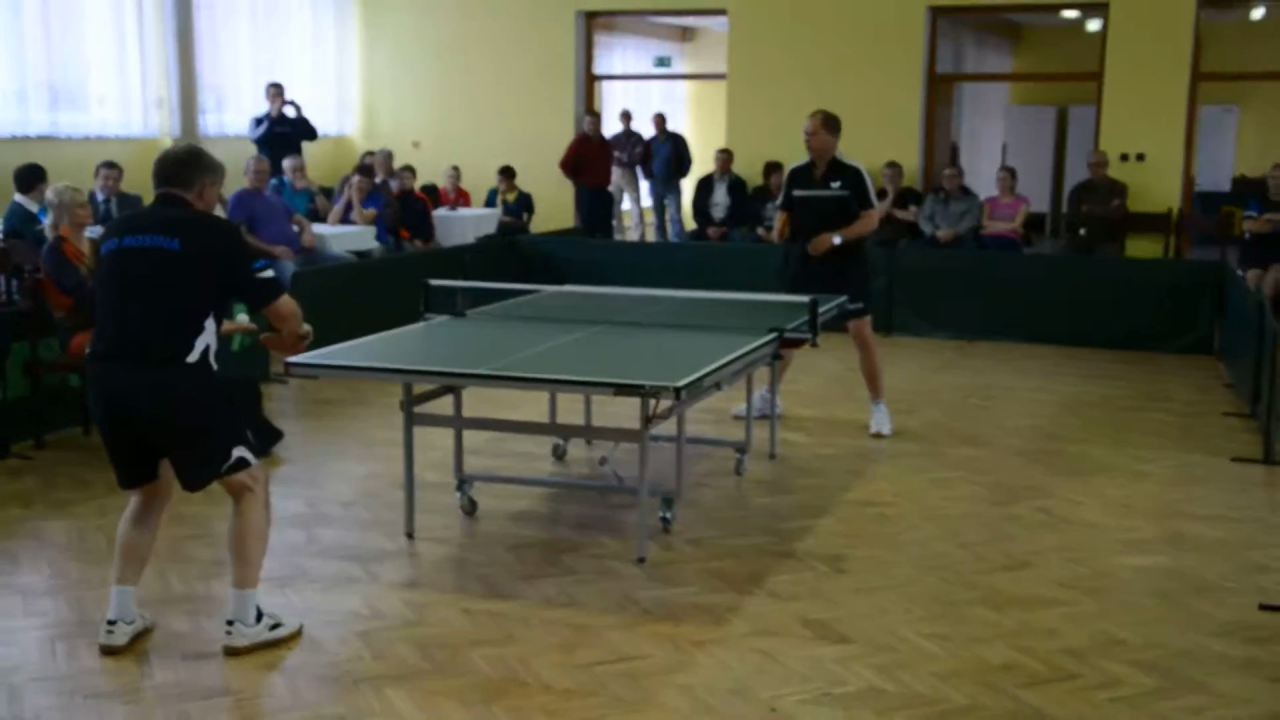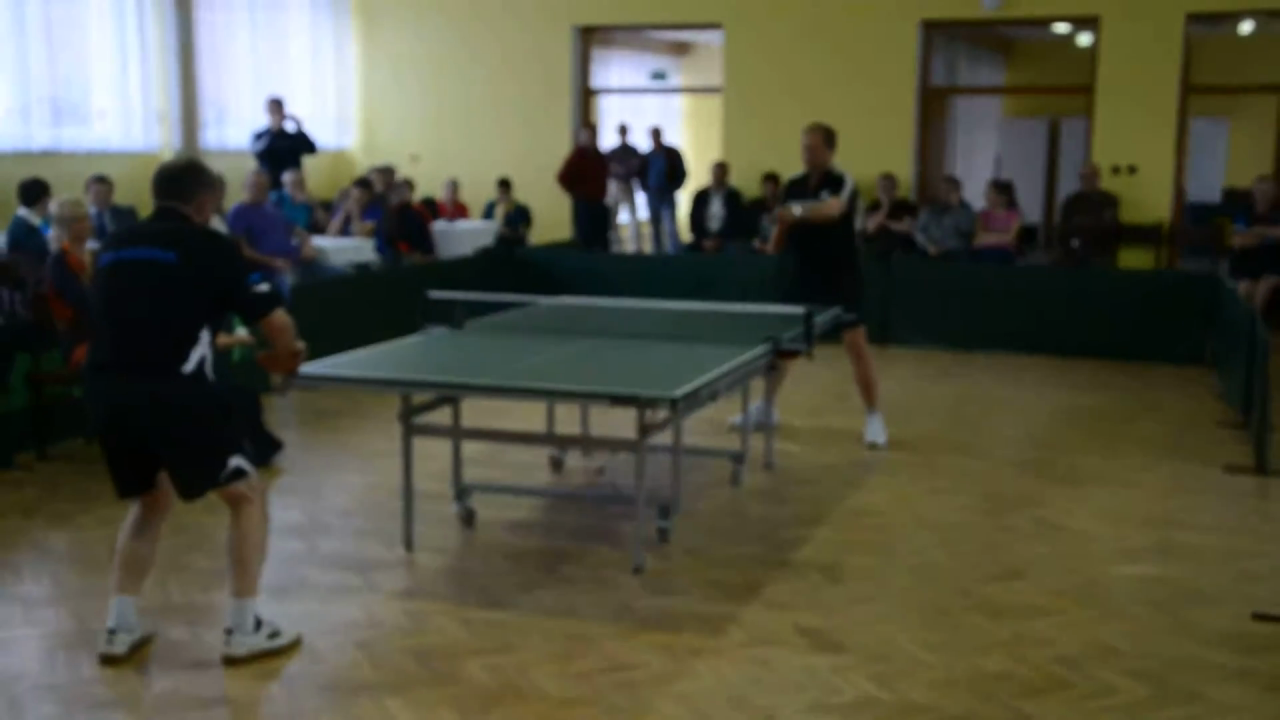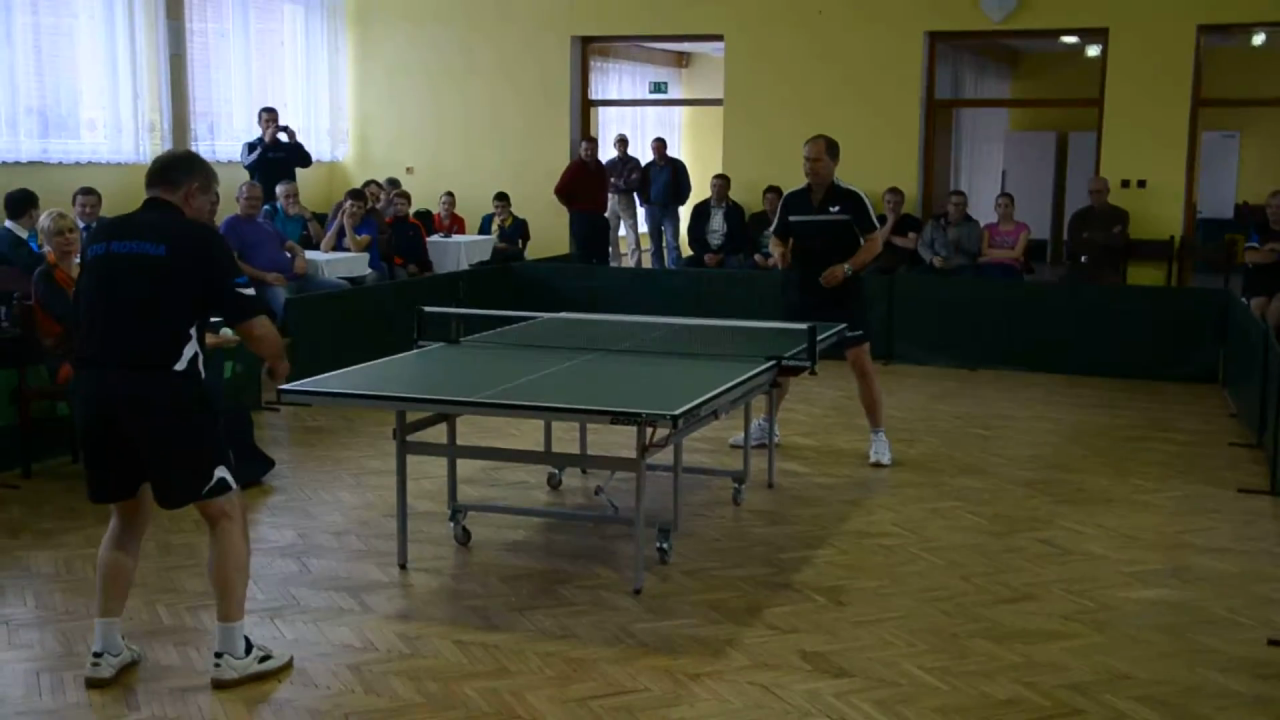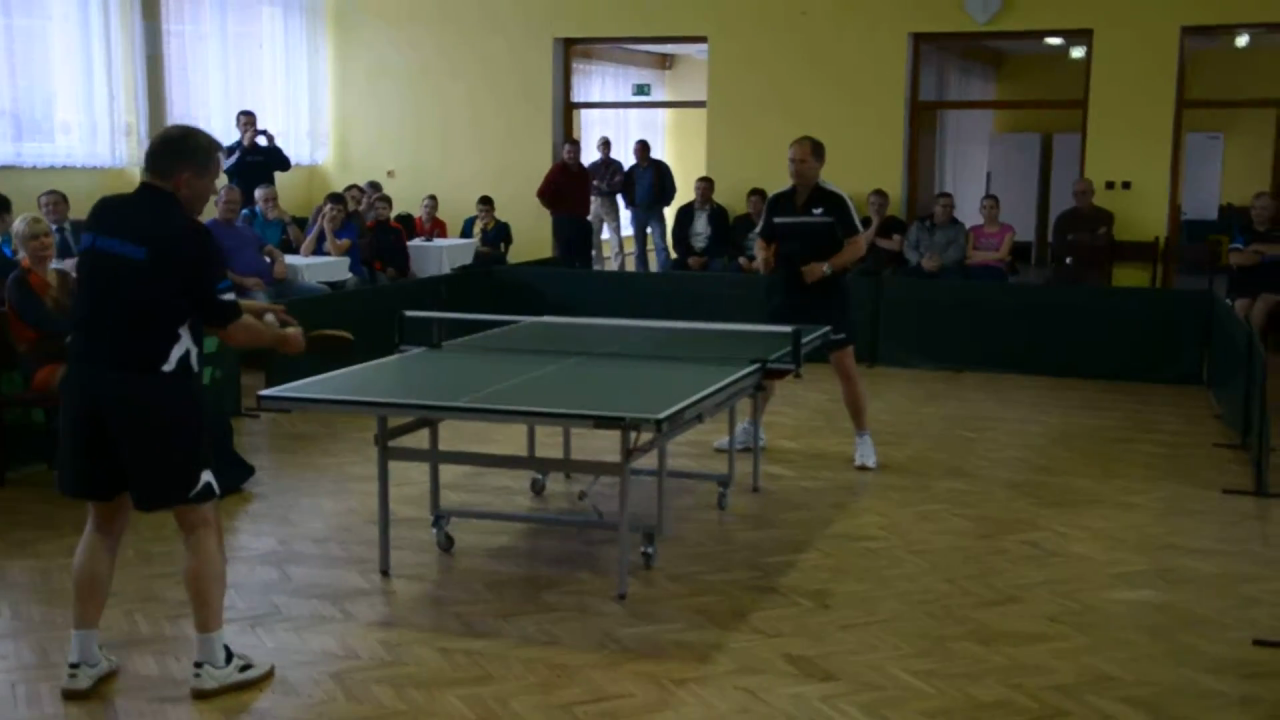
dt=0.7s
person 1, frame 1
left shoulder: (117, 234)
right shoulder: (213, 232)
right elbow: (283, 310)
right wrist: (293, 336)
left hip: (108, 382)
right hip: (176, 383)
left knee: (149, 491)
right knee: (250, 485)
left ankle: (119, 619)
right ankle: (244, 621)
person 1, frame 2
left shoulder: (115, 247)
right shoulder: (210, 246)
right elbow: (276, 323)
right wrist: (290, 352)
left hip: (108, 393)
right hip: (174, 393)
left knee: (150, 501)
right knee: (248, 495)
left ankle: (119, 628)
right ankle: (243, 630)
person 1, frame 3
left shoulder: (102, 237)
right shoulder: (198, 239)
right elbow: (254, 327)
right wrist: (277, 361)
left hip: (94, 391)
right hip: (162, 393)
left knee: (128, 515)
right knee: (226, 512)
left ankle: (105, 651)
right ankle: (232, 653)
person 1, frame 4
left shoulder: (103, 215)
right shoulder: (189, 237)
right elbow: (230, 330)
left wrist: (245, 305)
right wrist: (282, 339)
left hip: (87, 384)
right hip: (152, 391)
left knee: (104, 521)
right knee: (200, 523)
left ankle: (82, 661)
right ankle: (212, 662)
person 2, frame 1
left shoulder: (854, 174)
right shoulder: (795, 175)
left elbow: (870, 221)
right elbow: (784, 213)
left wrist: (835, 237)
right wrist: (780, 229)
left hip: (845, 268)
right hip: (803, 267)
left knee: (862, 336)
left ankle: (878, 408)
right ankle: (769, 397)
person 2, frame 2
left shoulder: (842, 182)
right shoulder: (792, 185)
left elbow: (832, 211)
right elbow: (784, 225)
left wrist: (797, 212)
right wrist: (777, 239)
left hip: (839, 278)
right hip: (800, 278)
left knee: (856, 346)
left ankle: (873, 418)
right ankle: (766, 407)
person 2, frame 3
left shoulder: (853, 199)
right shoulder: (791, 200)
left elbow: (875, 242)
right elbow: (777, 239)
left wrist: (846, 267)
right wrist: (780, 253)
left hip: (843, 295)
right hip: (800, 295)
left knee: (861, 364)
left ankle: (878, 437)
right ankle: (766, 426)
person 2, frame 4
left shoulder: (835, 201)
right shoulder: (776, 202)
left elbow: (857, 244)
right elbow: (762, 241)
left wrist: (825, 267)
right wrist: (762, 257)
left hip: (826, 297)
right hip: (784, 297)
left knee: (845, 367)
left ankle: (863, 440)
right ankle: (752, 429)
